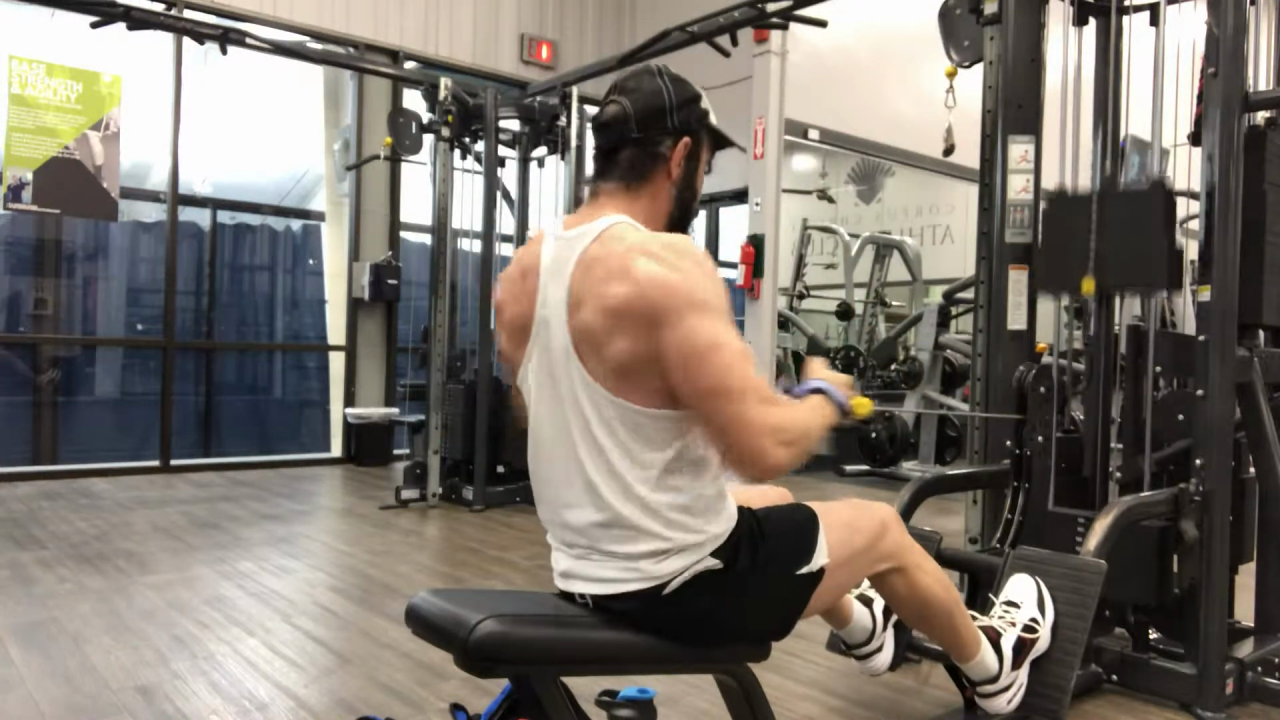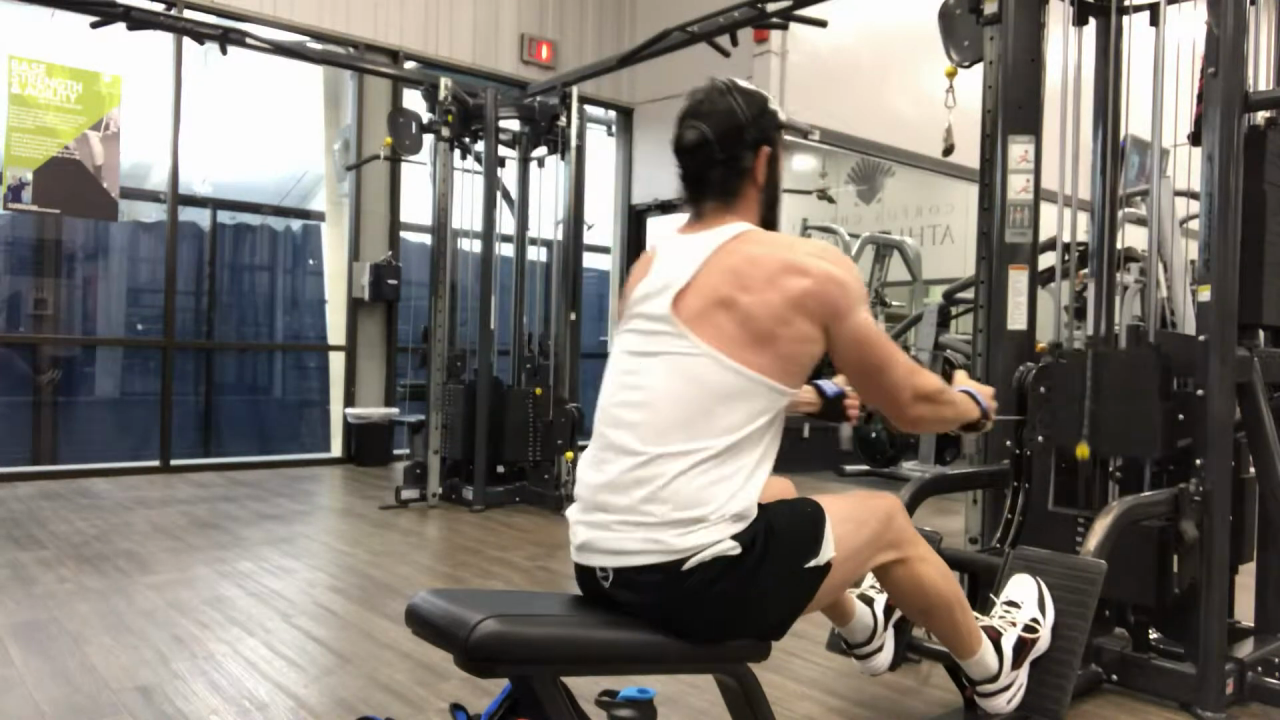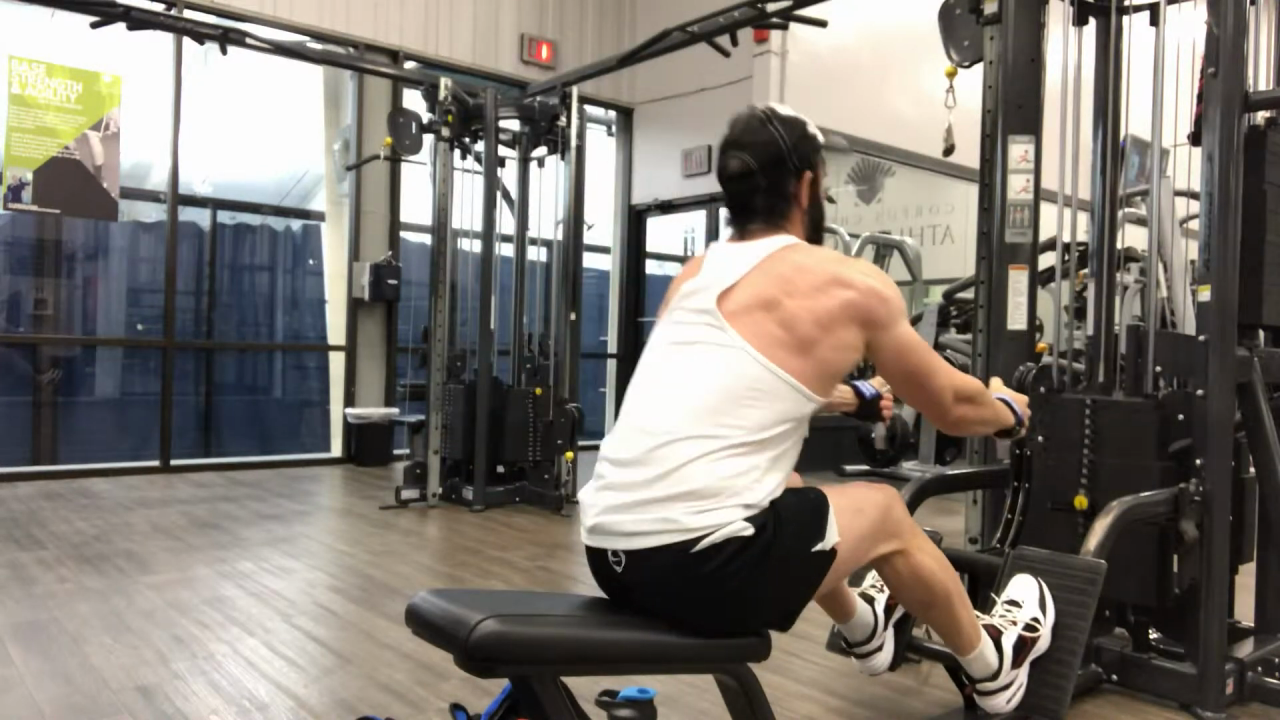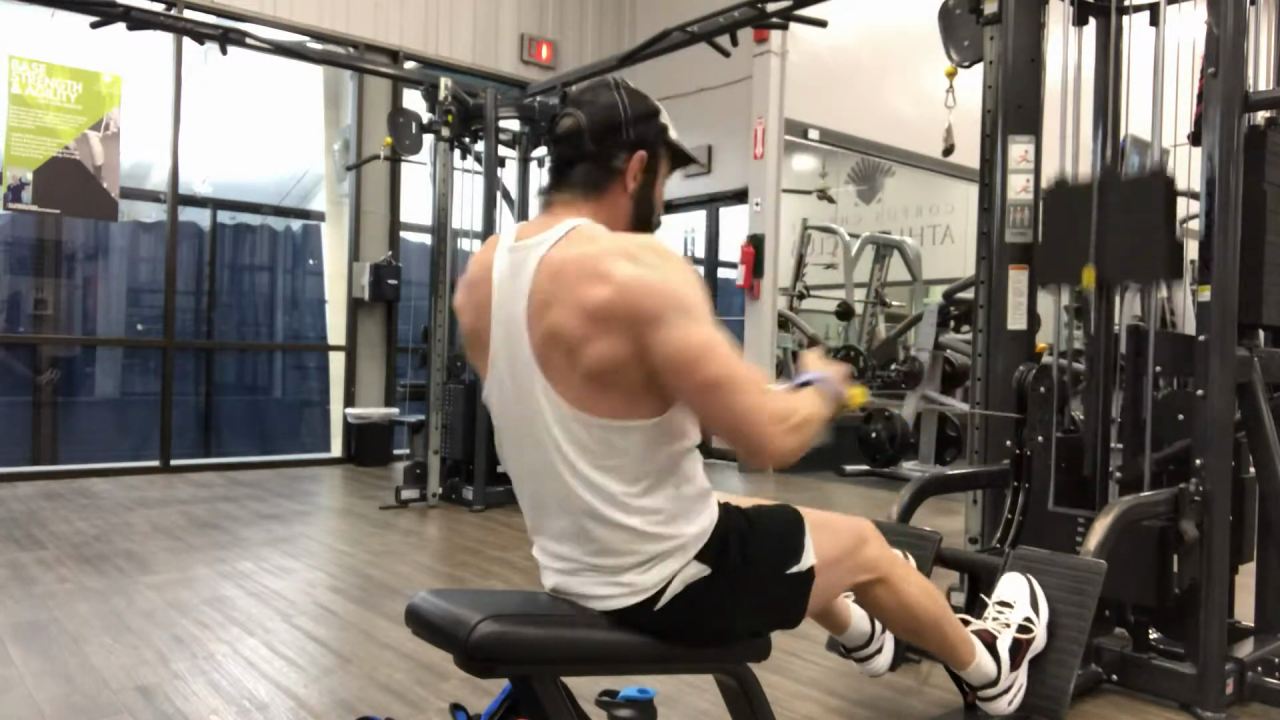
dt=0.5s
person 1, frame 1
left shoulder: (523, 270)
right shoulder: (664, 267)
right elbow: (767, 451)
right wrist: (823, 396)
left hip: (587, 577)
right hip: (681, 584)
left knee: (774, 505)
right knee: (877, 526)
left ankle: (865, 629)
person 1, frame 2
left shoulder: (650, 265)
right shoulder: (808, 270)
right elbow: (909, 404)
left wrist: (820, 397)
right wrist: (973, 404)
left hip: (598, 561)
right hip: (691, 575)
left knee: (778, 494)
right knee: (884, 519)
left ankle: (866, 629)
right ankle: (992, 668)
person 1, frame 3
left shoulder: (695, 272)
right shoulder: (849, 284)
right elbow: (951, 405)
left wrist: (859, 397)
right wrist: (1008, 410)
left hip: (608, 546)
right hip: (699, 561)
right knee: (884, 512)
left ankle: (866, 629)
right ankle: (992, 668)
person 1, frame 4
left shoulder: (482, 271)
right shoulder: (636, 269)
right elbow: (774, 439)
right wrist: (821, 385)
left hip: (577, 577)
right hip: (664, 588)
left knee: (760, 514)
right knee: (861, 542)
left ankle: (863, 633)
right ankle: (989, 669)
